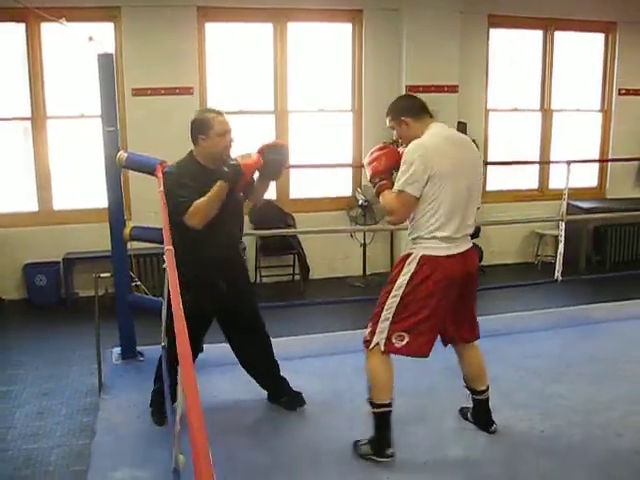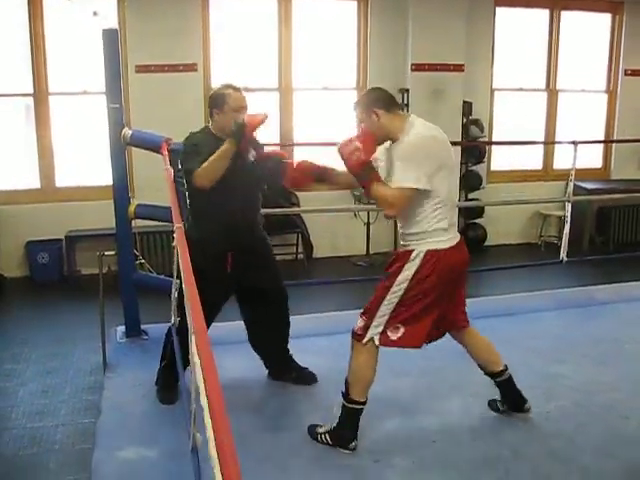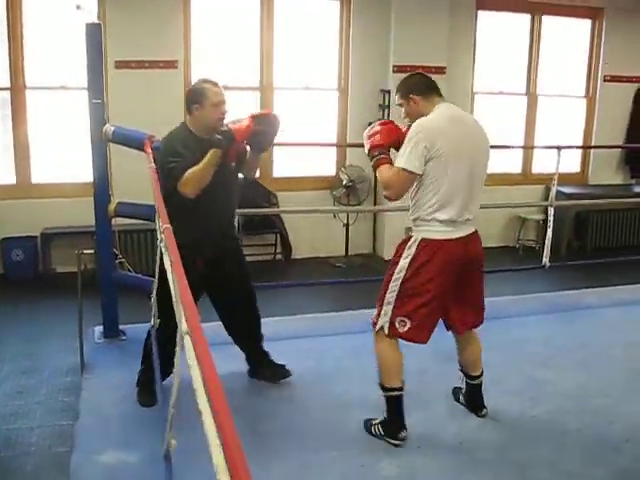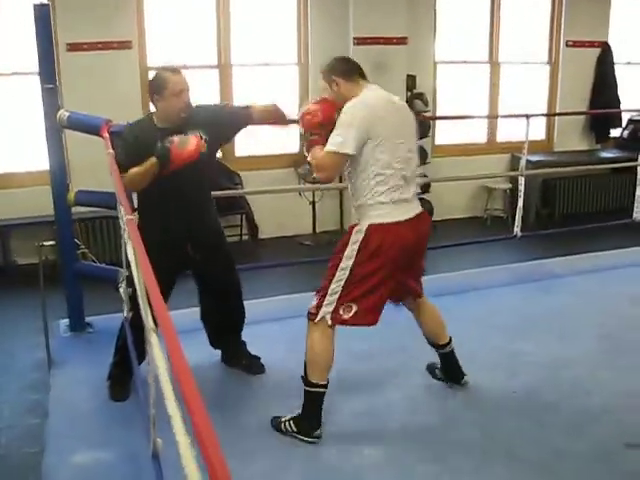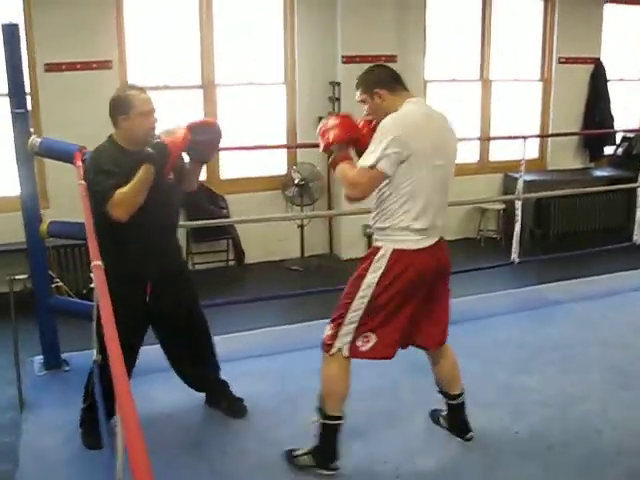
dt=1s
person 1, frame 1
left shoulder: (420, 151)
right shoulder: (467, 146)
left elbow: (398, 213)
left wrist: (381, 180)
left hip: (429, 262)
right hip: (465, 256)
left knee: (378, 343)
right knee: (465, 339)
left ankle: (381, 440)
right ankle: (483, 414)
person 1, frame 2
left shoulder: (417, 143)
right shoulder: (398, 141)
left elbow: (393, 205)
right elbow: (373, 176)
left wrist: (362, 172)
right wrist: (341, 171)
left hip: (428, 256)
right hip: (450, 252)
left knee: (365, 335)
right knee: (459, 327)
left ankle: (345, 430)
right ankle: (512, 396)
person 1, frame 3
left shoulder: (424, 129)
right shoulder: (475, 128)
left elbow: (393, 189)
left wrist: (378, 153)
left hip: (430, 245)
right hip: (468, 241)
left knee: (385, 328)
right knee: (464, 325)
left ankle: (395, 422)
right ankle: (474, 396)
person 1, frame 4
left shoulder: (358, 110)
right shoulder: (394, 105)
left elbow: (323, 170)
left wrist: (317, 137)
right wrist: (318, 133)
left hip: (379, 230)
right hip: (413, 221)
left knee: (323, 317)
right knee: (413, 296)
left ankle: (309, 419)
right ankle: (451, 367)
person 1, frame 5
left shoulder: (397, 125)
right shoulder: (440, 122)
left elbow: (356, 189)
left wrist: (337, 149)
right wrist: (366, 147)
left hip: (397, 256)
right hip: (433, 251)
left knee: (338, 346)
right knee: (435, 342)
left ankle: (325, 451)
right ankle: (458, 419)
person 2, frame 1
left shoulder: (228, 165)
right shoulder: (181, 174)
left elbow: (251, 198)
right elbow: (195, 219)
left wrist: (265, 176)
right wrist: (226, 181)
left hip: (230, 269)
right hip: (193, 274)
left knee: (251, 330)
left ankle: (276, 388)
right ankle: (161, 399)
person 2, frame 2
left shoulder: (248, 141)
right shoulder: (196, 143)
left elbow: (265, 177)
right elbow: (203, 181)
left wrist: (289, 173)
right wrist: (233, 140)
left hip: (250, 241)
right hip: (209, 247)
left knee: (272, 302)
left ankle: (281, 365)
right ankle: (168, 376)
person 2, frame 3
left shoulder: (223, 135)
right shoulder: (175, 144)
left elbow: (247, 173)
right elbow: (188, 187)
left wrist: (257, 147)
right wrist: (218, 149)
left hip: (223, 241)
right hip: (185, 246)
left knee: (242, 304)
right knee: (171, 315)
left ankle: (259, 362)
right ankle: (149, 379)
person 2, frame 4
left shoulder: (204, 117)
right shoulder: (136, 135)
left elbow: (251, 114)
right elbow: (124, 184)
left wrist: (279, 112)
right wrist: (158, 161)
left hip: (202, 228)
right hip: (159, 235)
left knee: (225, 290)
right knee: (144, 305)
left ankle: (233, 350)
right ankle: (121, 371)
person 2, frame 5
left shoulder: (156, 146)
right shoulder: (102, 160)
left elbow: (186, 185)
right elbow: (120, 209)
left wrist: (198, 158)
right wrist: (150, 164)
left hip: (167, 265)
right hip: (124, 274)
left knee: (191, 330)
right knee: (115, 349)
left ankle: (215, 390)
right ankle: (93, 417)
